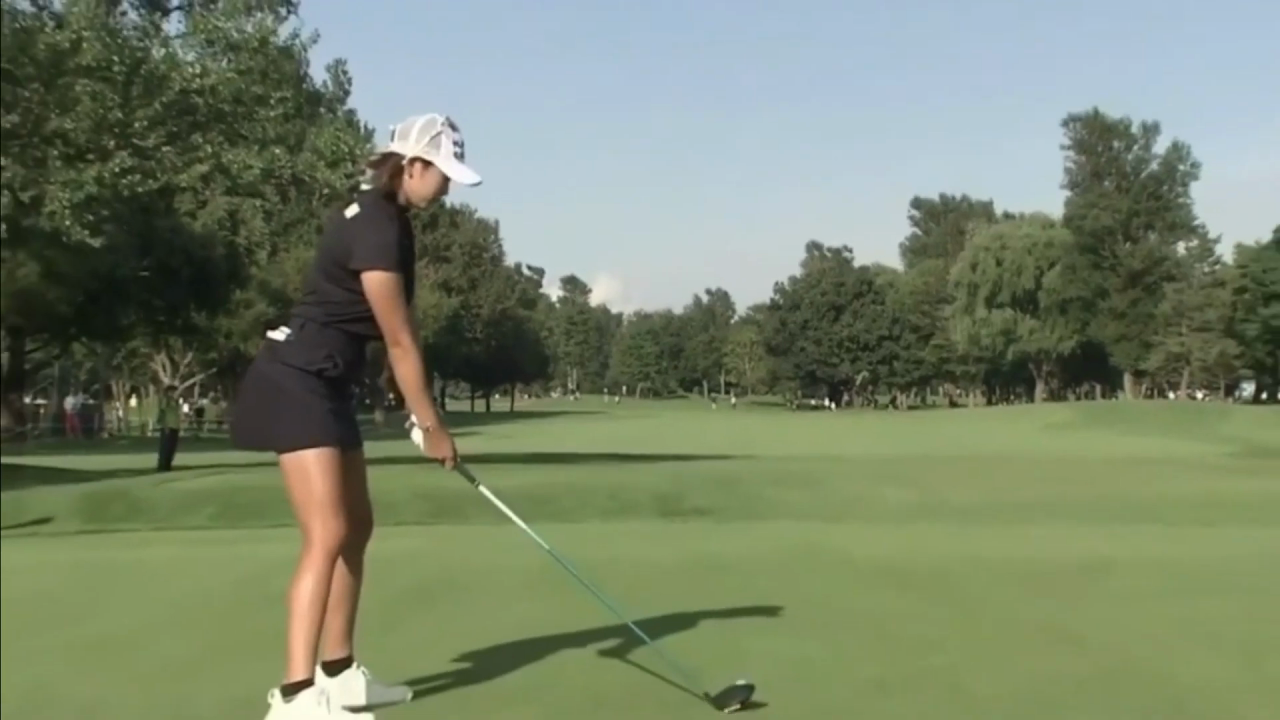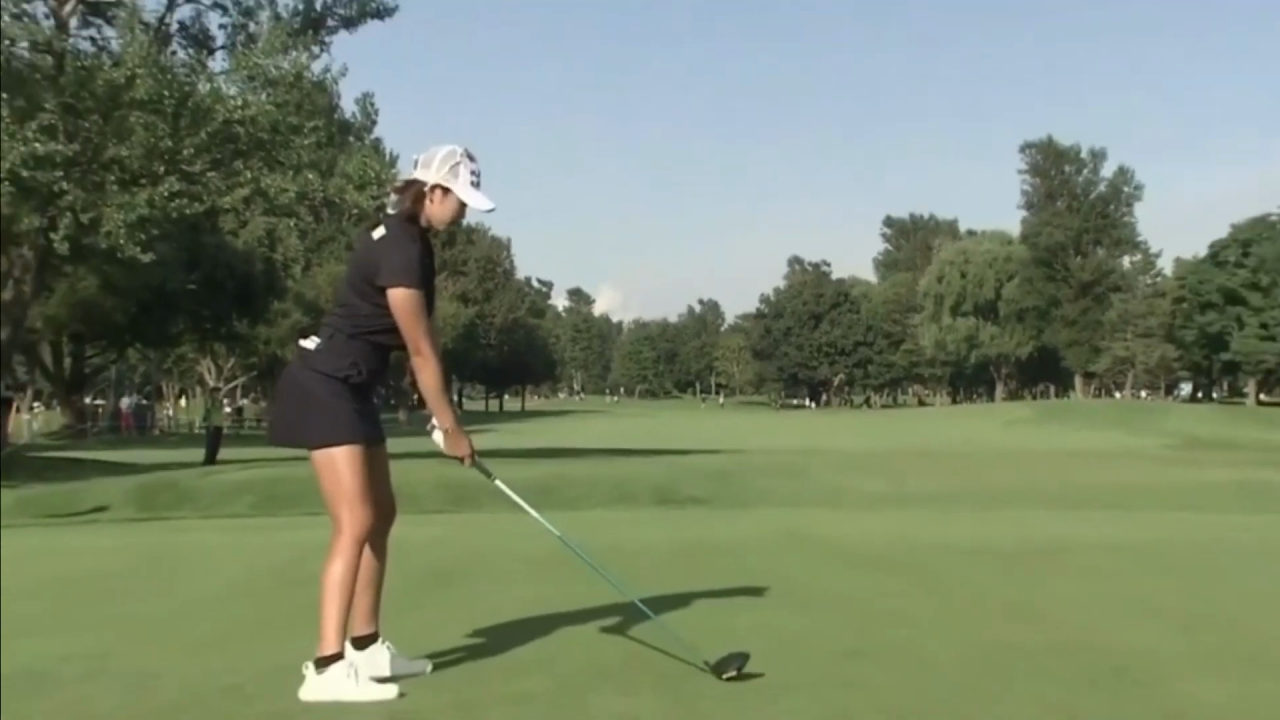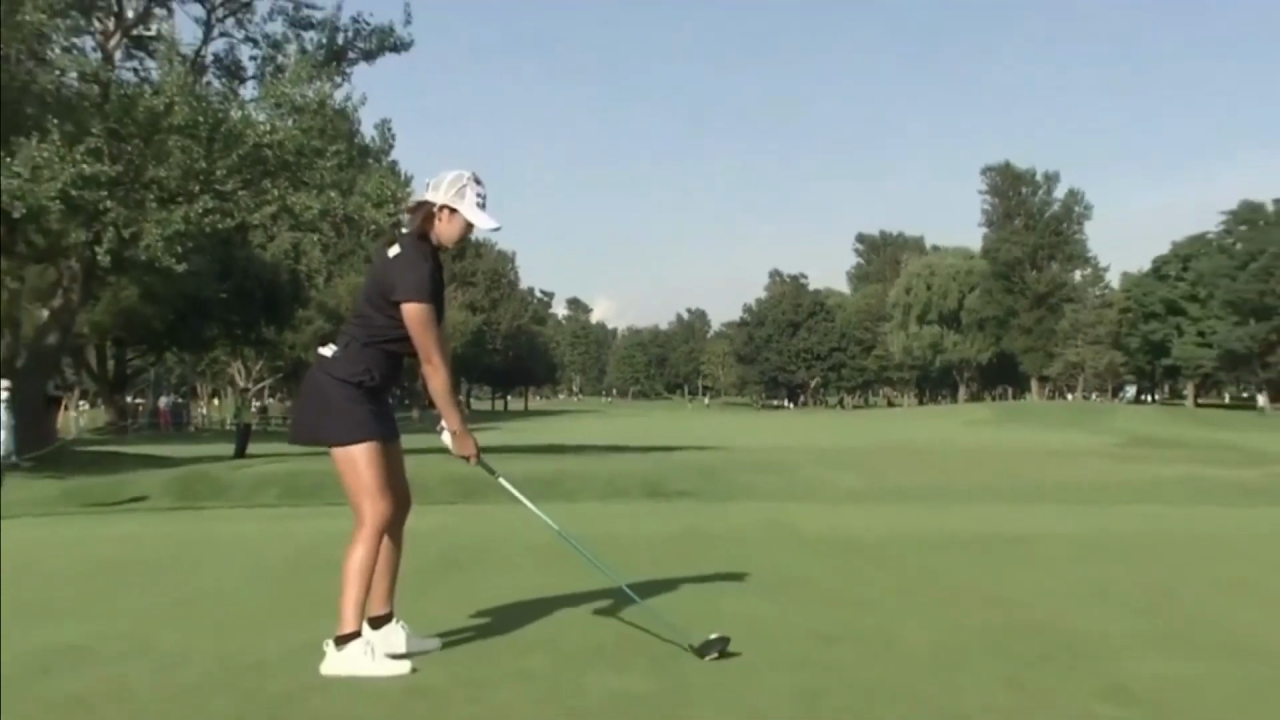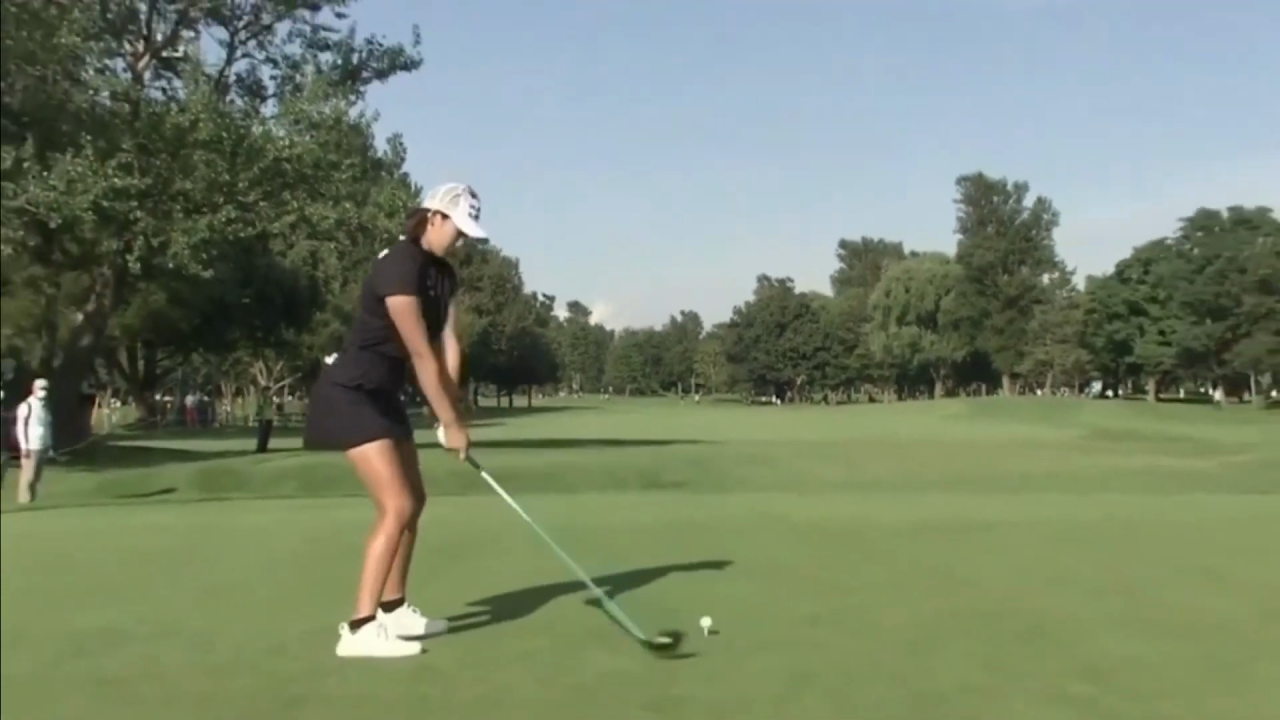
dt=0.5s
person 1, frame 1
left shoulder: (385, 217)
right shoulder: (376, 227)
left elbow: (398, 333)
right elbow: (399, 341)
left wrist: (422, 415)
right wrist: (432, 426)
left hip: (324, 384)
right hip: (297, 383)
left knee: (355, 526)
right knee: (328, 534)
person 1, frame 2
left shoulder: (408, 238)
right shoulder: (400, 248)
left elbow: (420, 343)
right elbow: (422, 350)
left wrist: (443, 416)
right wrist: (451, 427)
left hip: (349, 387)
right hip: (325, 386)
left knee: (380, 515)
right knee: (355, 523)
left ankle: (365, 647)
right ankle: (327, 668)
person 1, frame 3
left shoulder: (421, 256)
right shoulder: (412, 265)
left elbow: (436, 350)
right elbow: (431, 360)
left wrist: (452, 418)
right wrist: (458, 429)
left hip: (366, 391)
right hip: (342, 390)
left knee: (397, 505)
right knee: (375, 514)
left ankle: (381, 627)
right ankle: (346, 645)
person 1, frame 4
left shoulder: (445, 276)
right shoulder: (396, 263)
left elbow: (448, 345)
right elbow: (421, 352)
left wrist: (451, 411)
right wrist: (450, 422)
left hip: (385, 396)
right hip: (349, 392)
left knee: (411, 500)
right knee: (396, 505)
left ankle: (392, 609)
